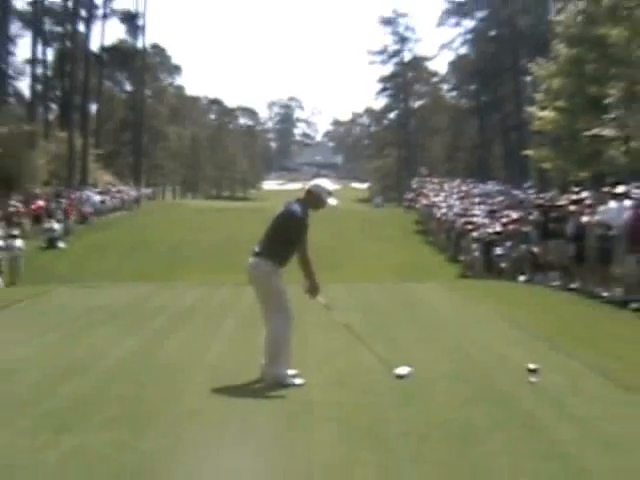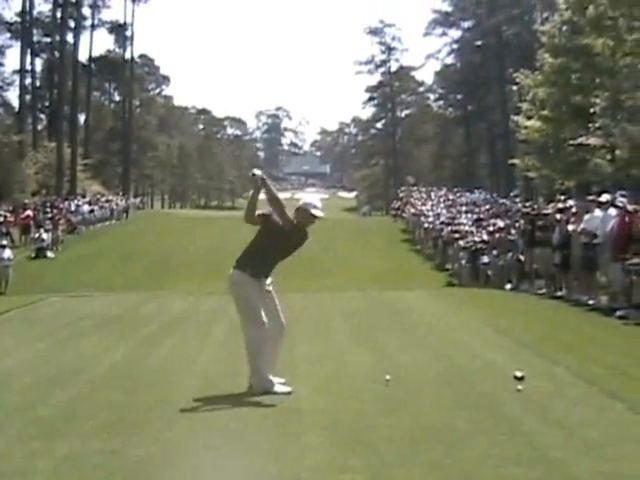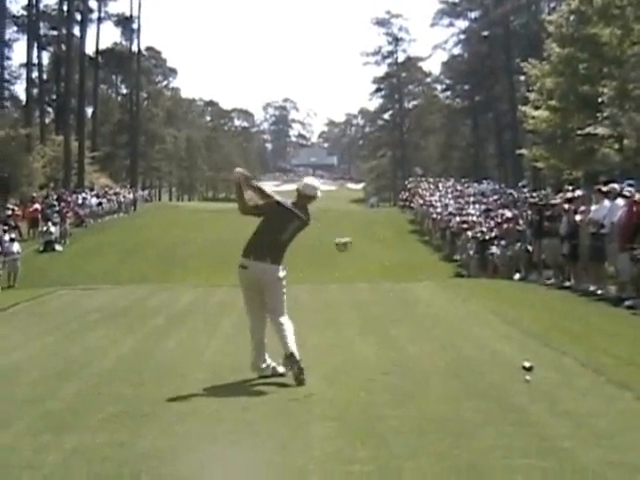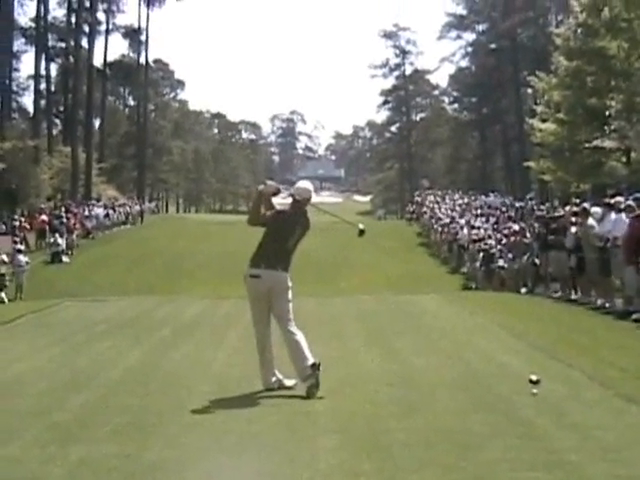
dt=0.7s
person 1, frame 1
left shoulder: (297, 210)
right shoulder: (297, 215)
left elbow: (301, 251)
right elbow: (302, 253)
left wrist: (309, 280)
right wrist: (312, 281)
left hip: (264, 266)
right hip: (265, 267)
left knee: (276, 317)
right knee: (281, 317)
left ankle: (272, 368)
right ankle: (276, 373)
person 1, frame 2
left shoulder: (301, 234)
right shoulder: (272, 217)
left elbow: (284, 219)
right elbow: (249, 218)
left wrist: (266, 186)
right wrist: (256, 190)
left hip: (261, 281)
right hip: (242, 278)
left knee: (276, 327)
right knee: (258, 326)
left ankle: (264, 374)
right ankle: (261, 381)
person 1, frame 3
left shoulder: (280, 207)
right shoulder: (304, 218)
left elbow: (245, 209)
left wrist: (240, 184)
right wrist: (250, 183)
left hip: (248, 265)
right hip: (271, 269)
left knee: (257, 319)
right knee: (279, 316)
left ankle: (262, 365)
right ankle: (291, 354)
person 1, frame 4
left shoulder: (283, 215)
right shoulder: (304, 222)
left elbow: (253, 220)
left wrist: (262, 193)
right wrist: (266, 197)
left hip: (257, 274)
right hip: (280, 277)
left knee: (262, 329)
right knee: (288, 326)
left ankle: (270, 378)
right ankle: (309, 368)
